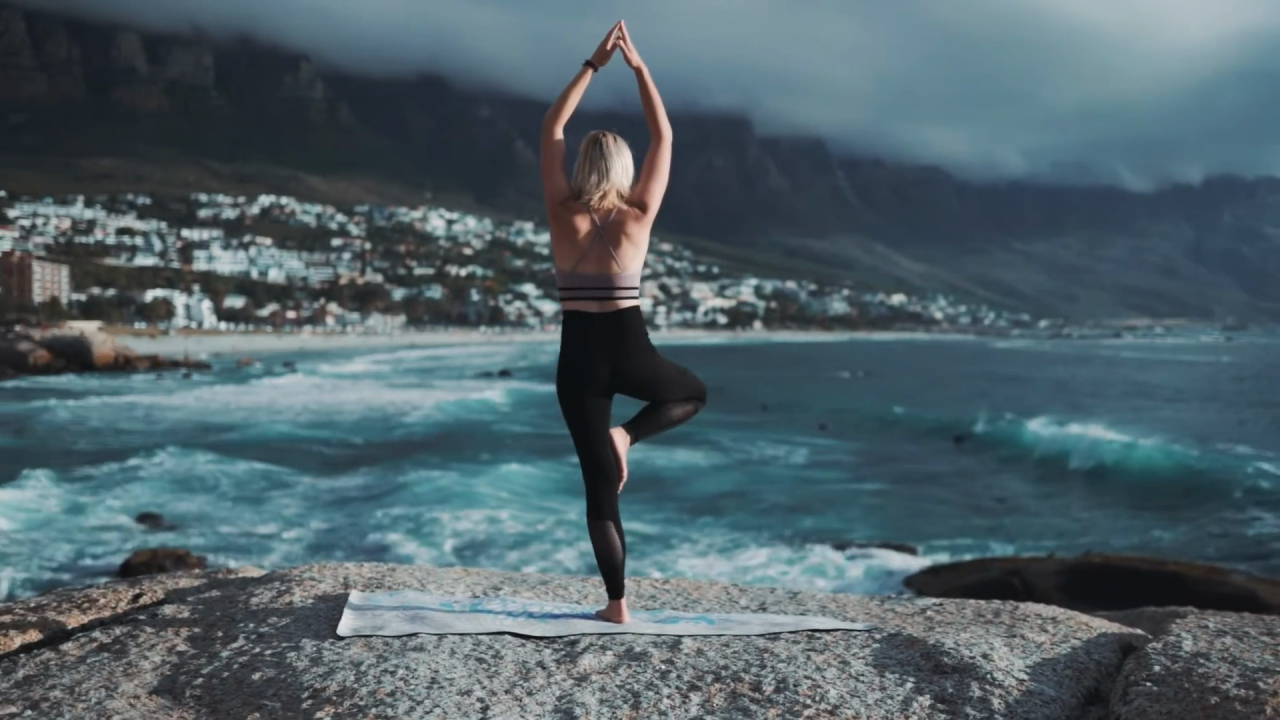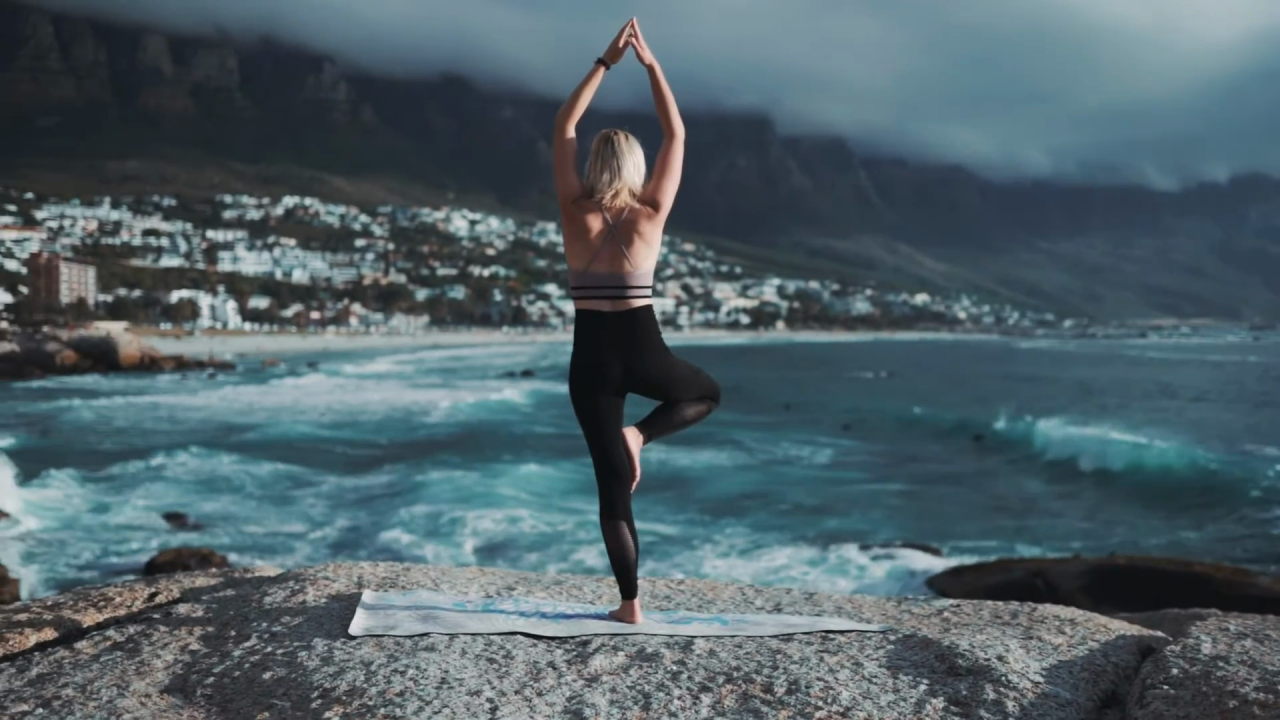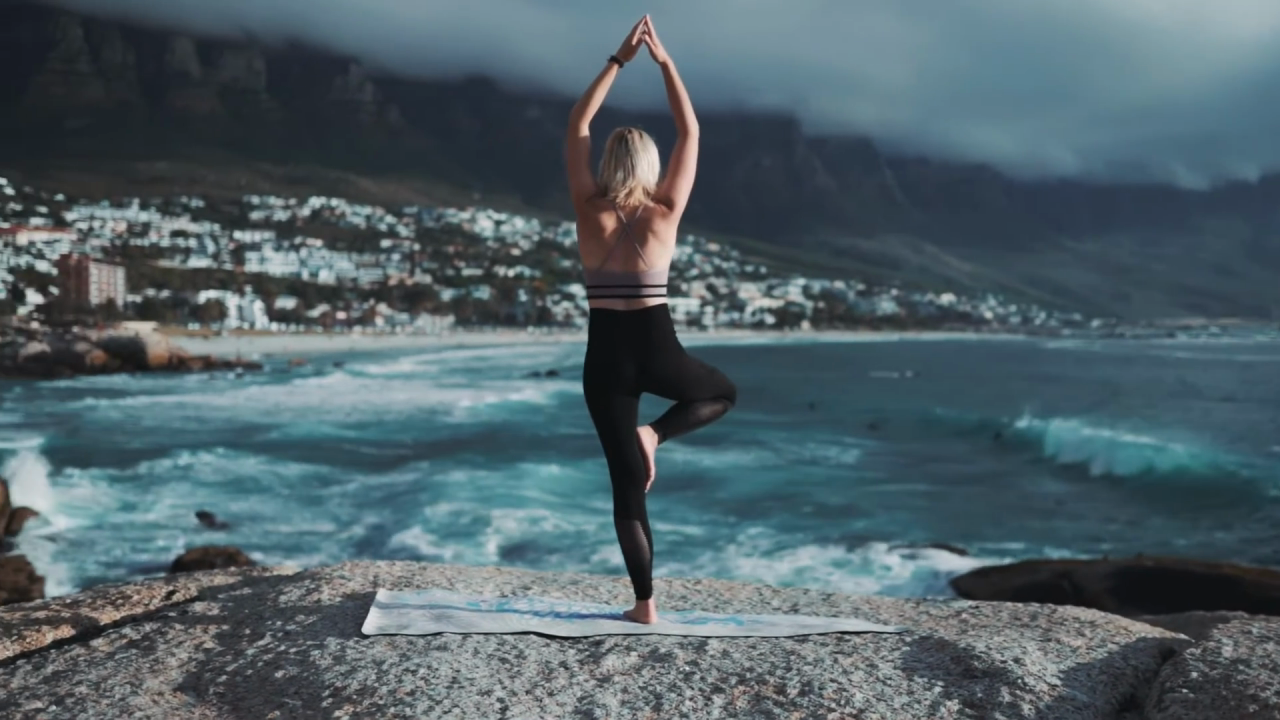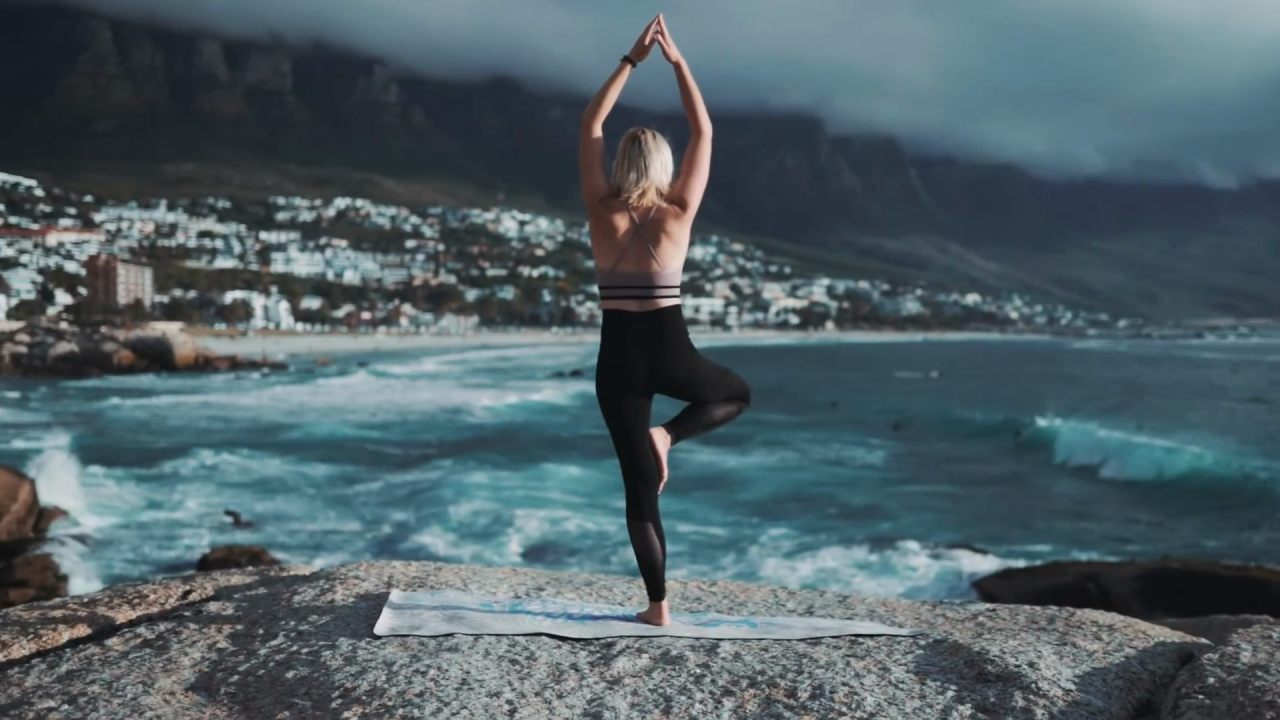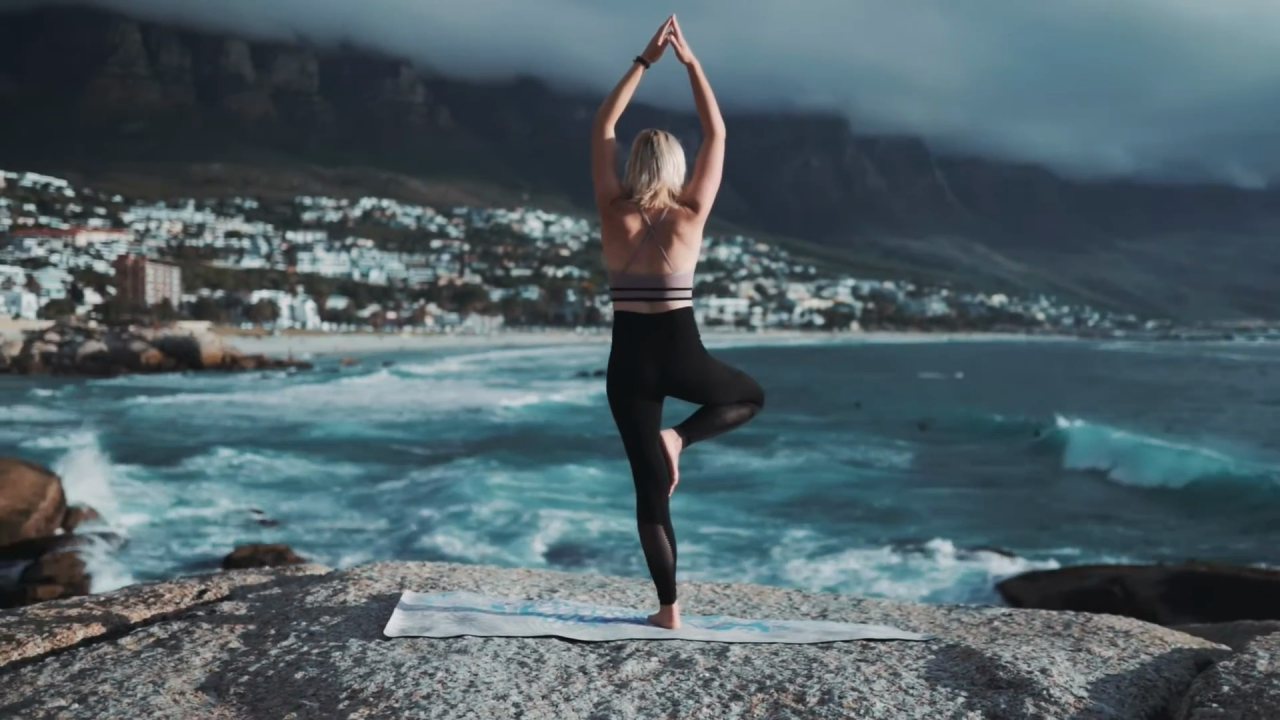
dt=0.3s
person 1, frame 1
left shoulder: (563, 214)
right shoulder: (639, 217)
left elbow: (552, 129)
right elbow: (664, 136)
left wrist: (593, 64)
right wrist: (638, 66)
left hip: (579, 359)
right hip: (630, 353)
left knee: (599, 487)
right knee: (694, 392)
left ankle: (617, 605)
right ankle: (628, 435)
person 1, frame 2
left shoulder: (575, 213)
right shoulder: (651, 215)
left elbow: (564, 127)
right elbow: (677, 134)
left wrist: (605, 62)
right wrist: (649, 62)
left hip: (592, 358)
right hip: (643, 352)
left knee: (612, 488)
right knee: (707, 392)
left ankle: (630, 605)
right ankle: (641, 434)
person 1, frame 3
left shoulder: (589, 212)
right shoulder: (665, 213)
left elbow: (577, 125)
right elbow: (689, 130)
left wrist: (619, 59)
right wrist: (662, 59)
left hip: (606, 358)
right hip: (657, 352)
left knee: (627, 487)
right knee: (723, 392)
left ankle: (645, 605)
right ankle: (656, 434)
person 1, frame 4
left shoulder: (602, 213)
right shoulder: (678, 214)
left elbow: (589, 126)
right elbow: (703, 132)
left wrist: (631, 59)
right wrist: (676, 60)
left hip: (618, 358)
right hip: (669, 353)
left knee: (639, 489)
right knee: (738, 393)
left ankle: (657, 608)
right ankle: (668, 435)
person 1, frame 5
left shoulder: (614, 214)
right shoulder: (690, 216)
left elbow: (602, 128)
right elbow: (717, 133)
left wrist: (644, 61)
right wrist: (689, 61)
left hip: (629, 361)
right hip: (681, 356)
left knee: (650, 491)
right knee: (751, 396)
left ankle: (669, 610)
right ankle: (680, 437)
